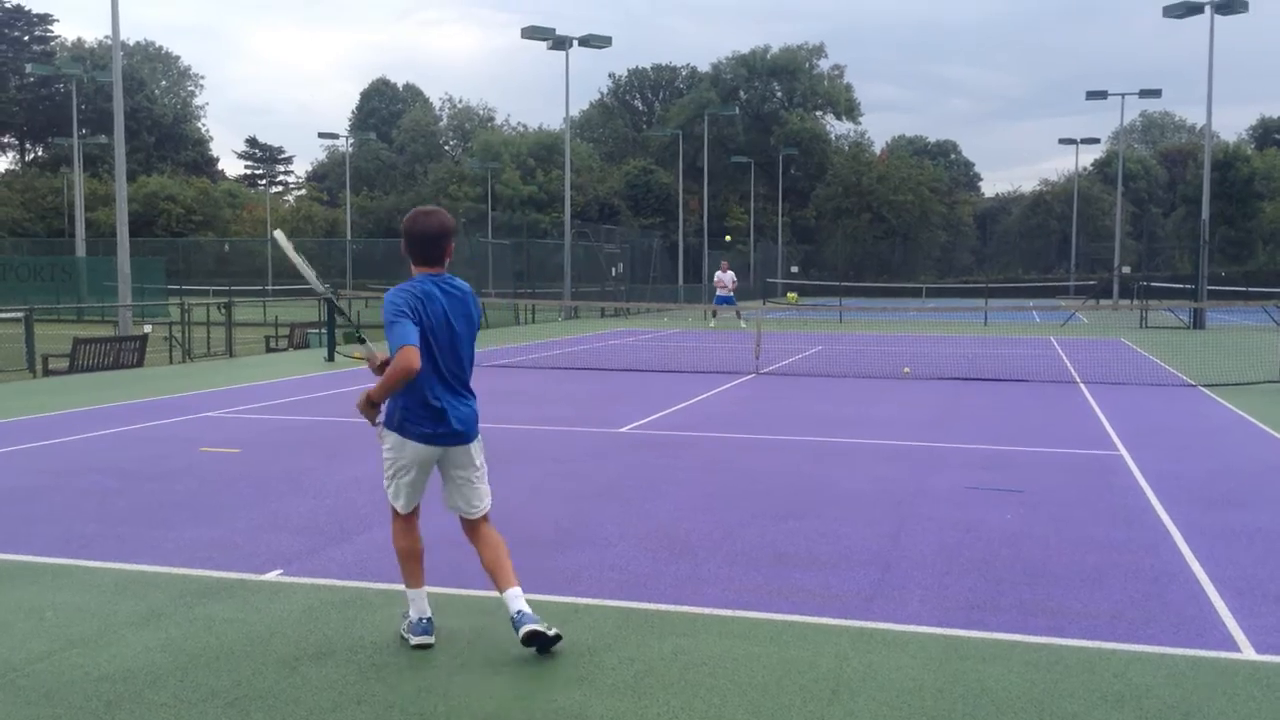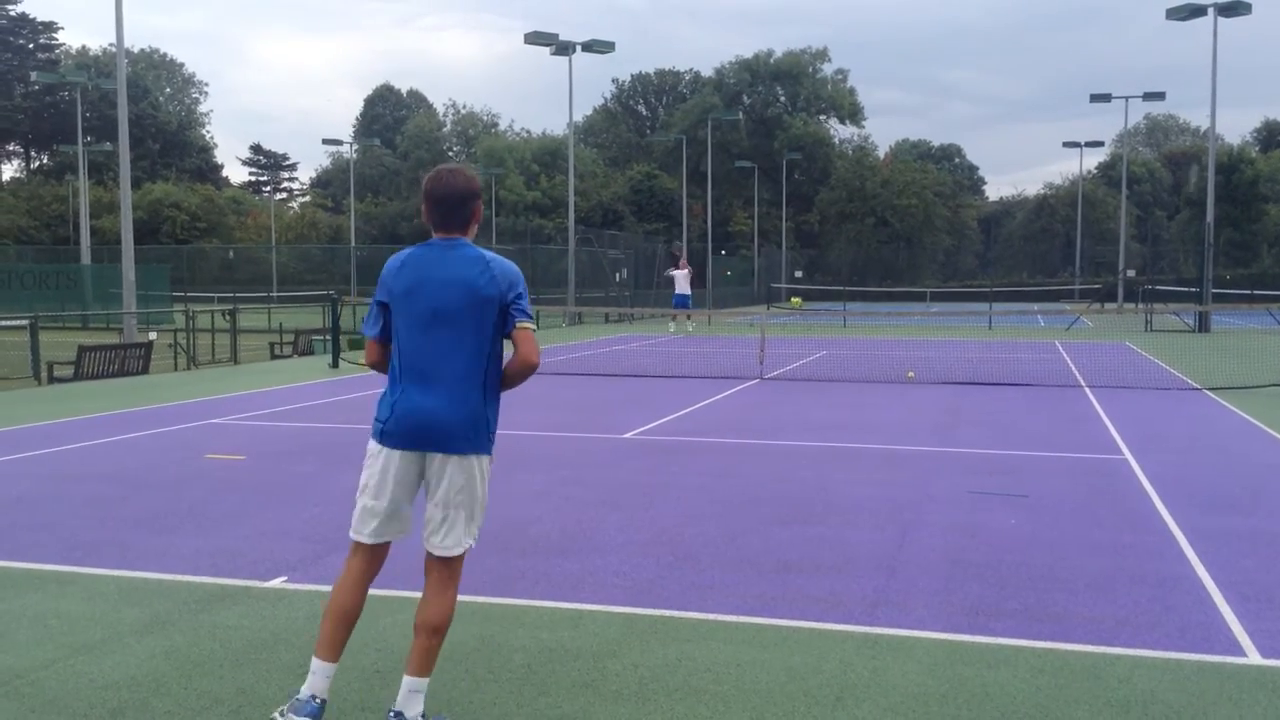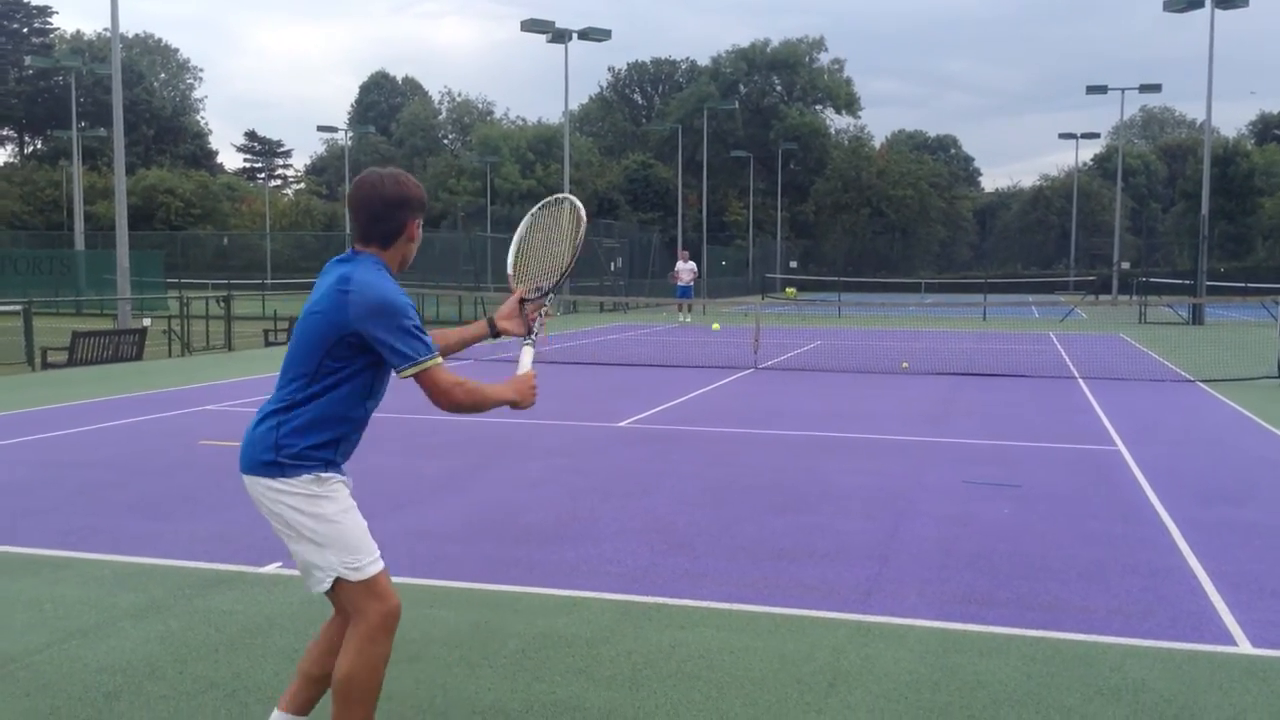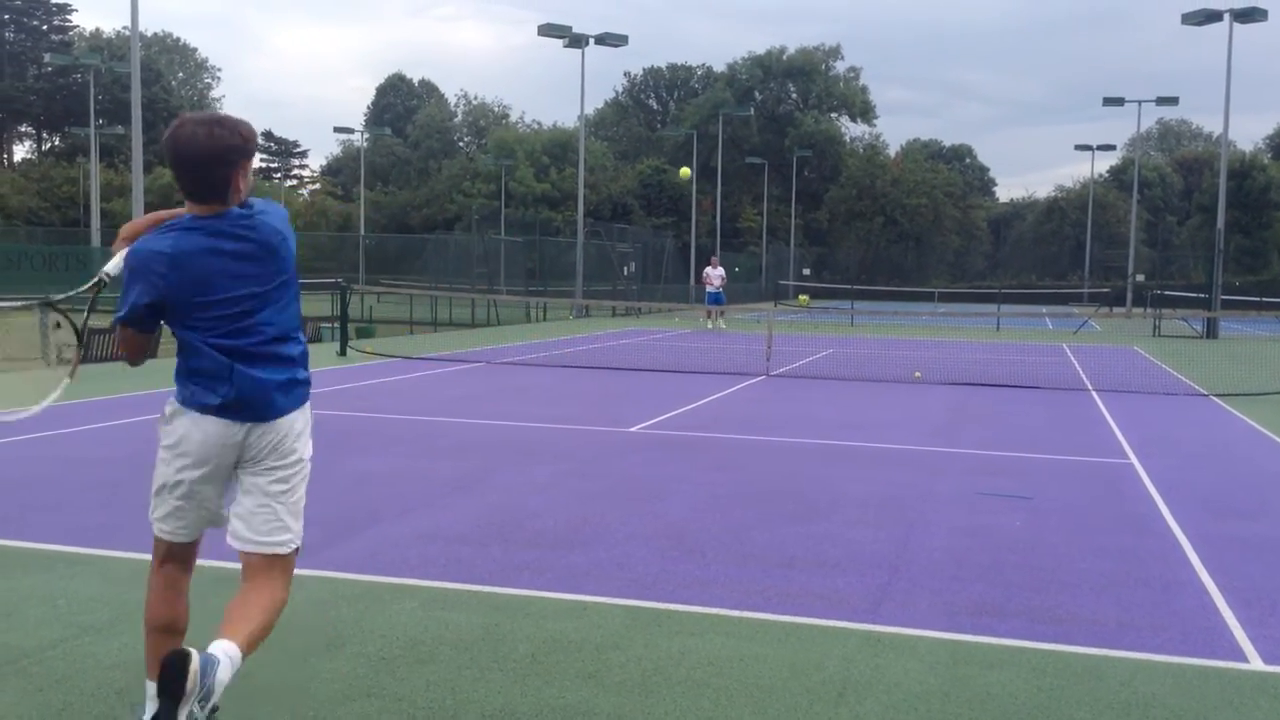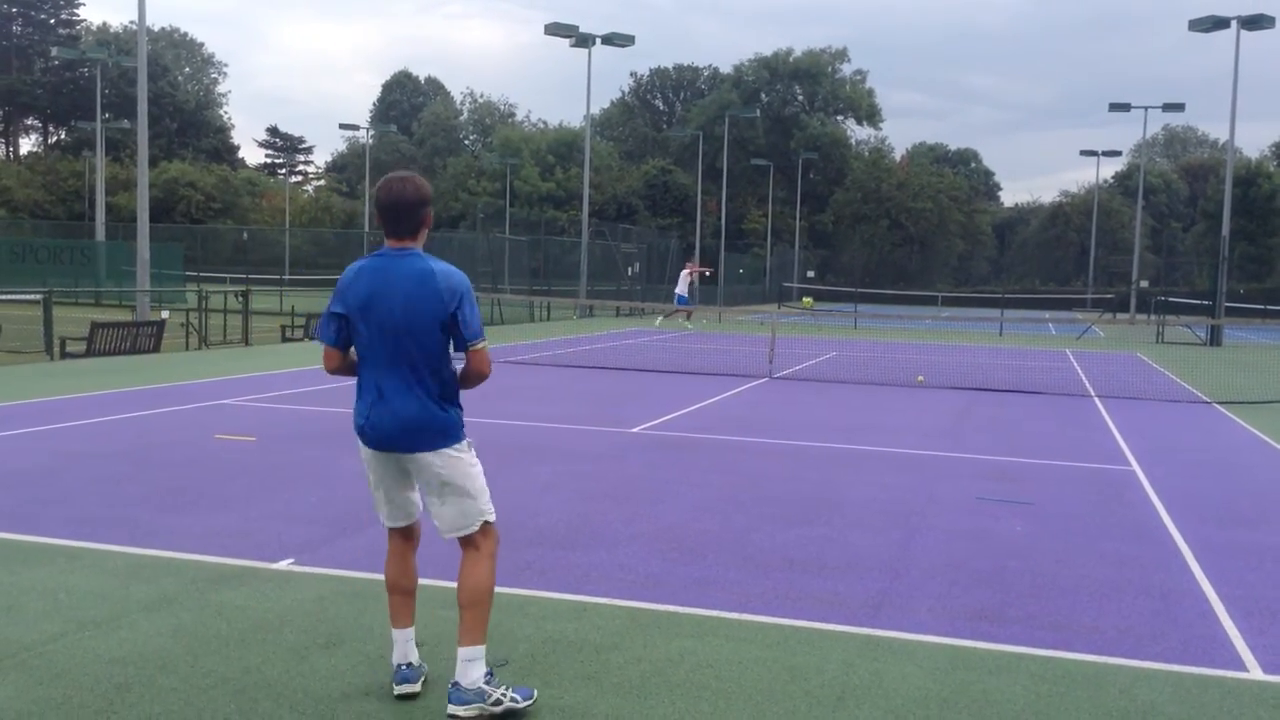
dt=1s
person 1, frame 1
left shoulder: (400, 299)
right shoulder: (468, 297)
left elbow: (409, 364)
left wrist: (373, 396)
left hip: (411, 431)
right hip: (462, 429)
left knee: (405, 517)
right knee: (479, 525)
left ankle: (420, 616)
right ankle: (522, 614)
person 1, frame 2
left shoulder: (397, 269)
right shoulder: (504, 275)
left elbow: (376, 356)
right elbow: (528, 360)
left hip: (396, 431)
right hip: (462, 438)
left knee: (362, 562)
right knee: (443, 573)
person 1, frame 3
left shoulder: (349, 274)
right shoulder: (376, 293)
left elbow: (414, 352)
right elbow: (448, 394)
left wrist: (492, 326)
right wrist: (510, 393)
left hip: (289, 458)
right hip: (292, 466)
left knee: (358, 605)
right knee: (377, 610)
person 1, frame 4
left shoulder: (150, 257)
right shoulder: (272, 223)
left elbow: (132, 351)
right wrist: (158, 223)
left hip: (202, 420)
right hip: (279, 419)
left knee: (171, 565)
right knee: (268, 577)
right ankle: (214, 664)
person 1, frame 5
left shoulder: (353, 280)
right shoulder: (450, 282)
left elbow: (334, 362)
right elbow: (480, 368)
left hip: (377, 432)
right hip: (436, 433)
left knee: (402, 536)
right knee: (480, 543)
left ankle: (405, 663)
